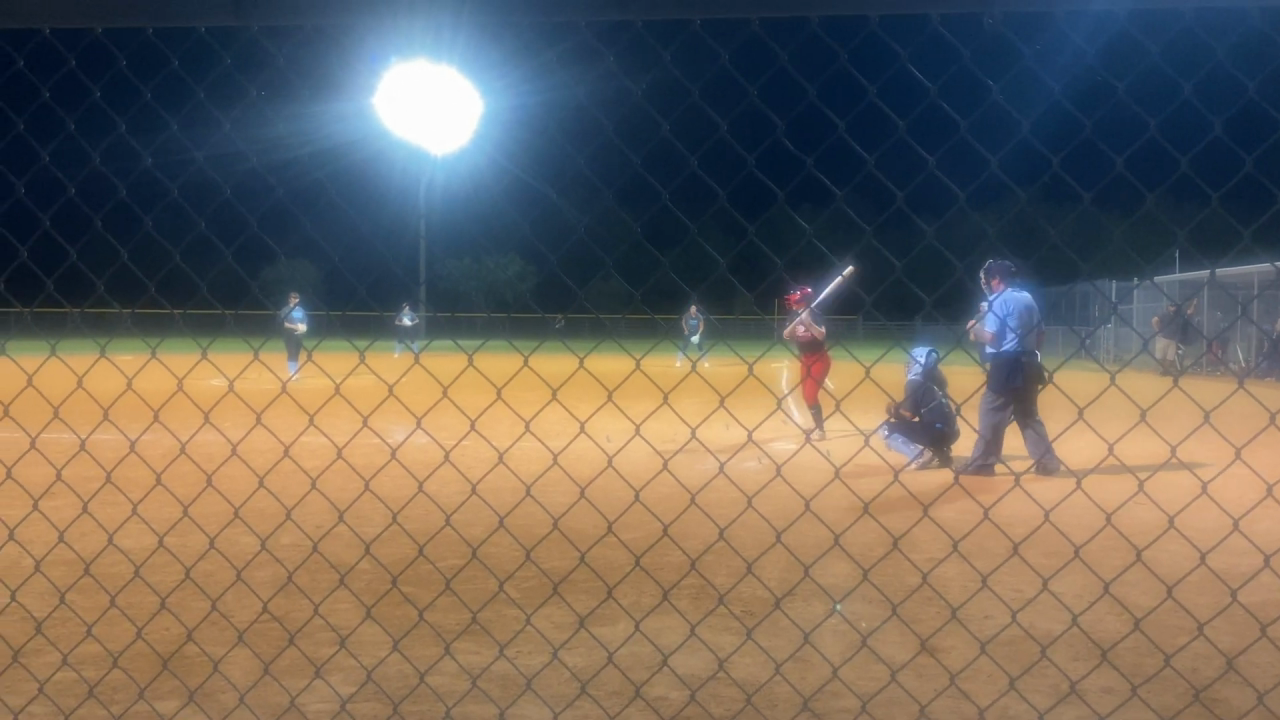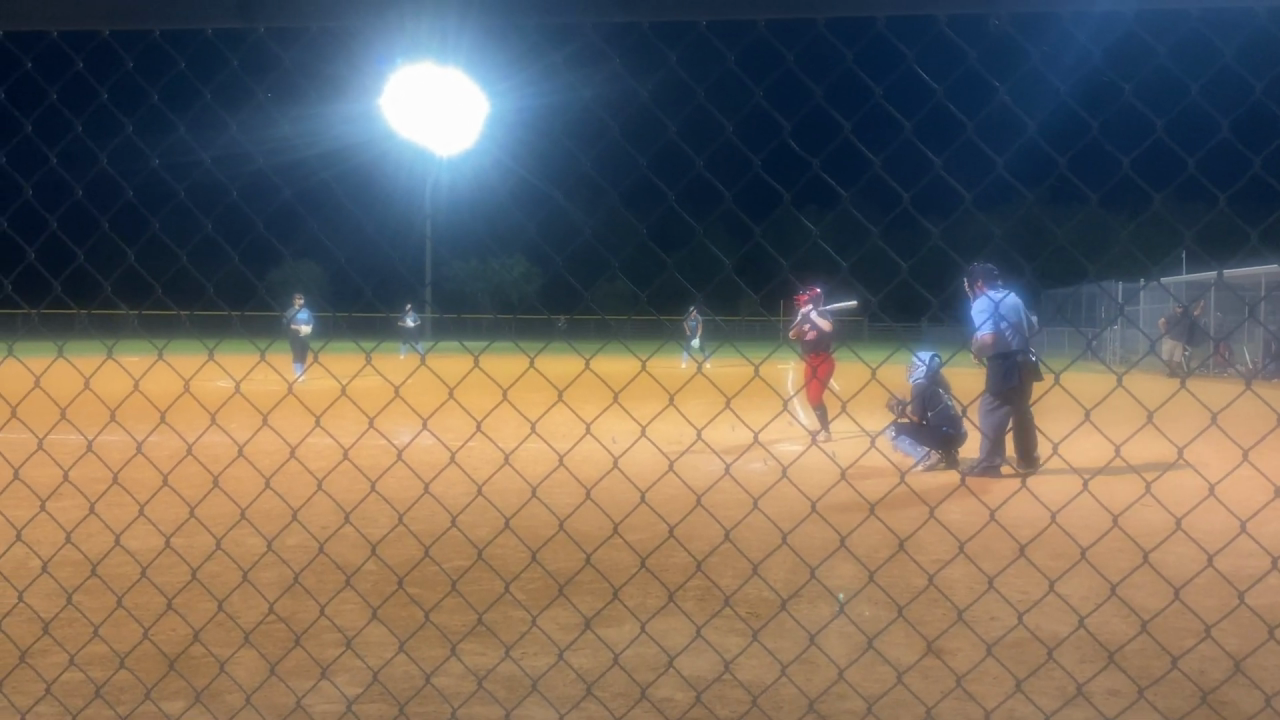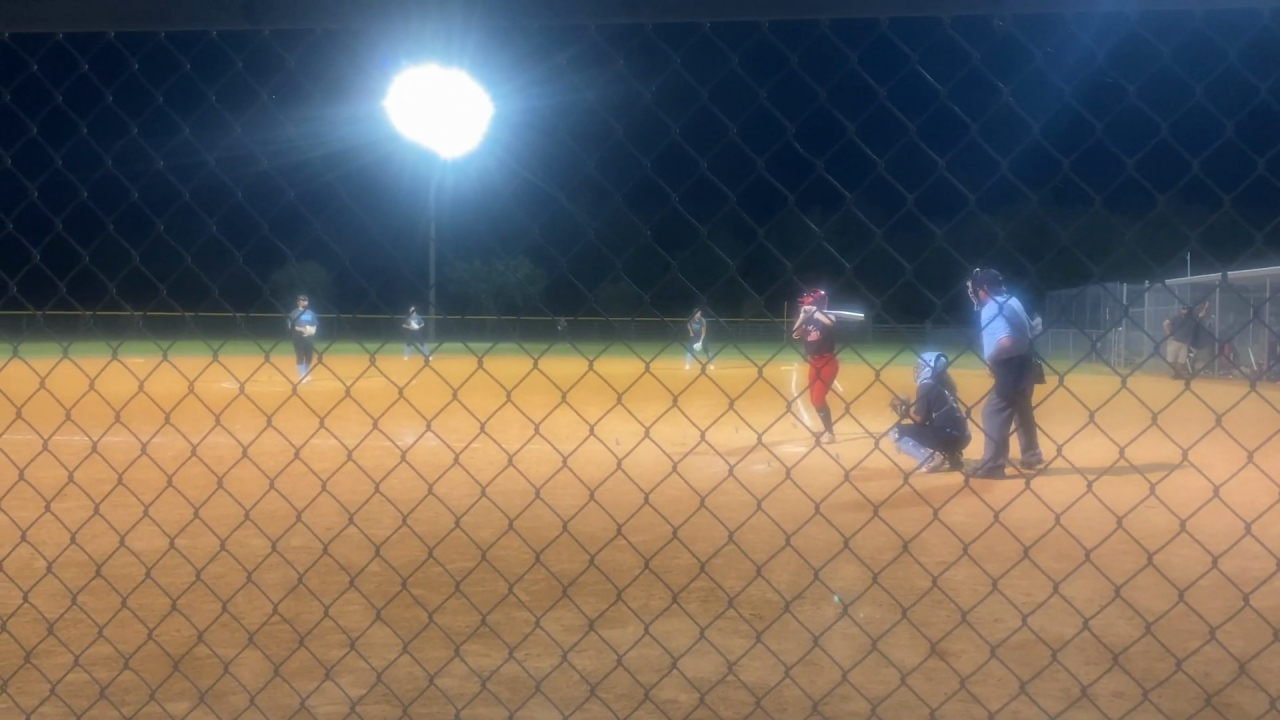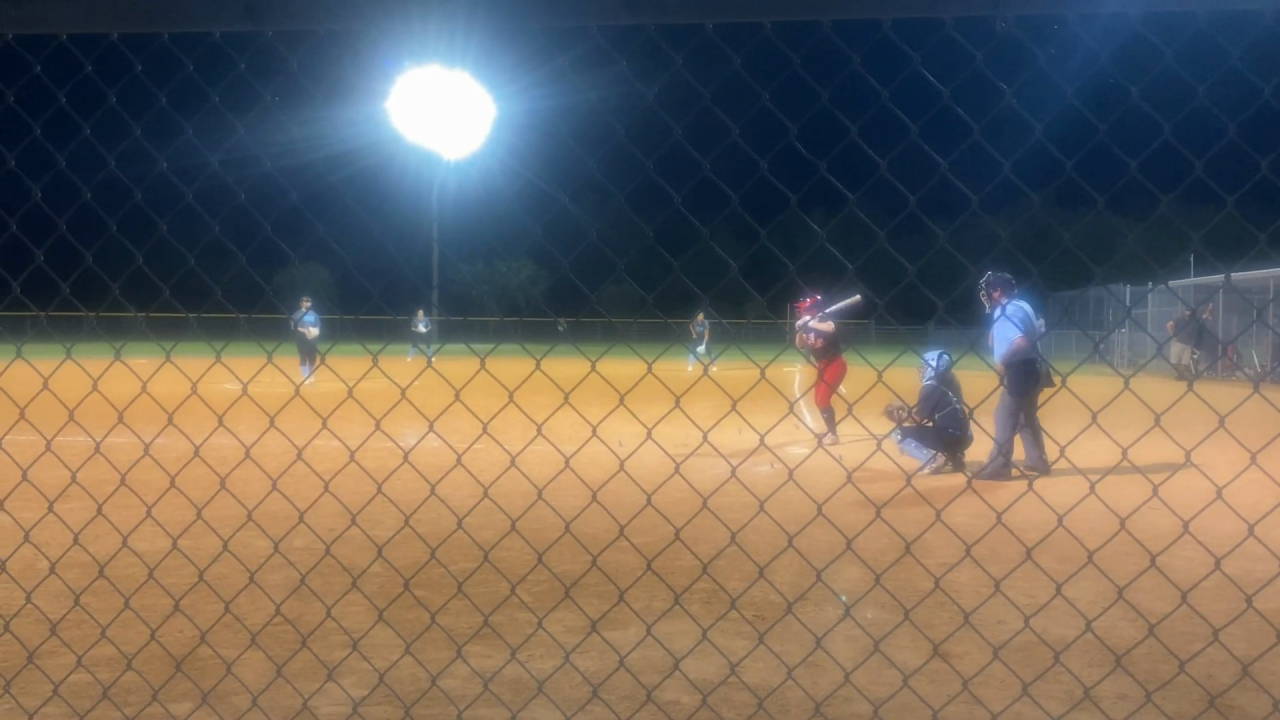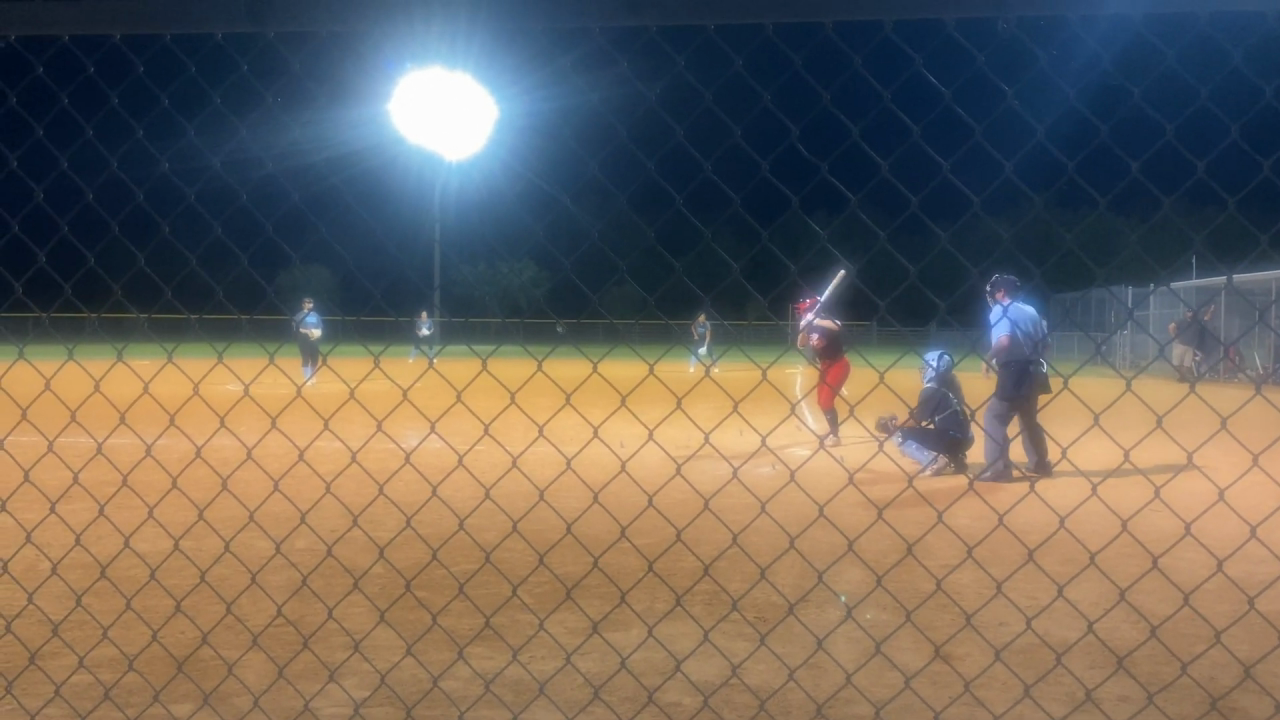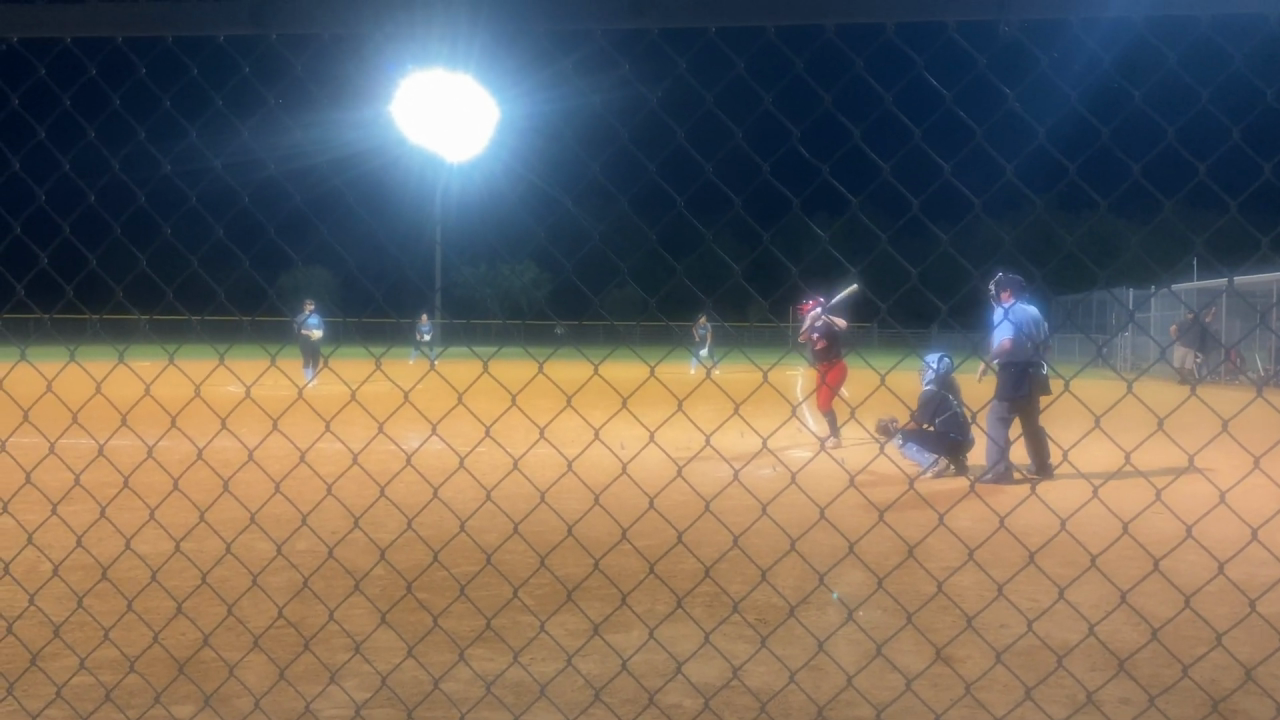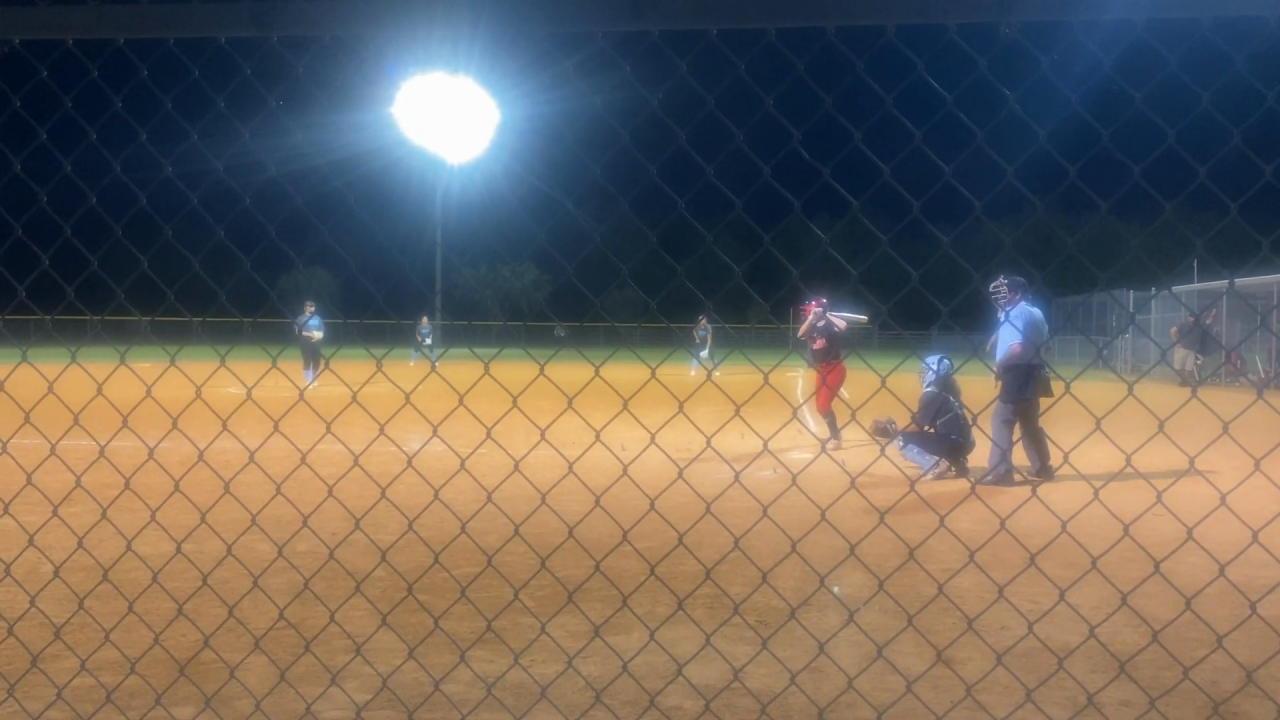
dt=0.3s
person 1, frame 1
left shoulder: (998, 300)
right shoulder: (1028, 298)
left elbow: (990, 337)
right elbow: (1040, 333)
left wrist: (976, 328)
left hip: (1007, 365)
right hip: (1029, 362)
left knee: (992, 412)
right knee: (1028, 414)
left ankle: (983, 462)
right ankle: (1047, 460)
person 1, frame 2
left shoulder: (982, 303)
right shoulder: (1014, 298)
left elbow: (988, 340)
right elbow: (1032, 329)
left wrist: (976, 351)
left hip: (1003, 365)
right hip: (1025, 361)
left knee: (991, 413)
right knee: (1021, 410)
left ankle: (989, 464)
right ankle: (1027, 458)
person 1, frame 3
left shoulder: (992, 309)
right shoulder: (1012, 302)
left elbow: (1006, 343)
right elbow: (1027, 333)
left wrist: (991, 360)
left hip: (1011, 369)
right hip: (1025, 366)
left knee: (994, 415)
right knee: (1022, 412)
left ankle: (992, 465)
right ankle: (1031, 455)
person 1, frame 4
left shoulder: (1006, 310)
right shoulder: (1022, 306)
left elbow: (1021, 343)
left wrist: (1003, 362)
left hip: (1020, 371)
right hip: (1031, 369)
left knee: (1005, 416)
right knee: (1027, 416)
left ankle: (998, 466)
right ankle: (1038, 461)
person 1, frame 5
left shoulder: (1000, 310)
right shoulder: (1031, 311)
left elbow: (1004, 341)
right elbow: (1044, 344)
left wrist: (988, 360)
left hip: (1014, 373)
right hip: (1034, 372)
left knee: (994, 418)
right knee: (1029, 419)
left ankle: (998, 469)
right ankle: (1041, 464)
person 1, frame 6
left shoulder: (1004, 311)
right shoulder: (1035, 312)
left elbow: (1006, 344)
right elbow: (1045, 344)
left wrist: (986, 362)
left hip: (1014, 374)
right hip: (1034, 373)
left knee: (997, 419)
right knee: (1031, 421)
left ankle: (999, 470)
right ankle: (1042, 466)
person 1, frame 7
left shoulder: (1015, 313)
right shoulder: (1036, 313)
left elbow: (1016, 348)
right elbow: (1043, 345)
left wrist: (998, 366)
left hip: (1018, 375)
right hip: (1034, 374)
left knee: (1002, 421)
right knee: (1030, 422)
left ankle: (1000, 472)
right ankle: (1042, 467)
